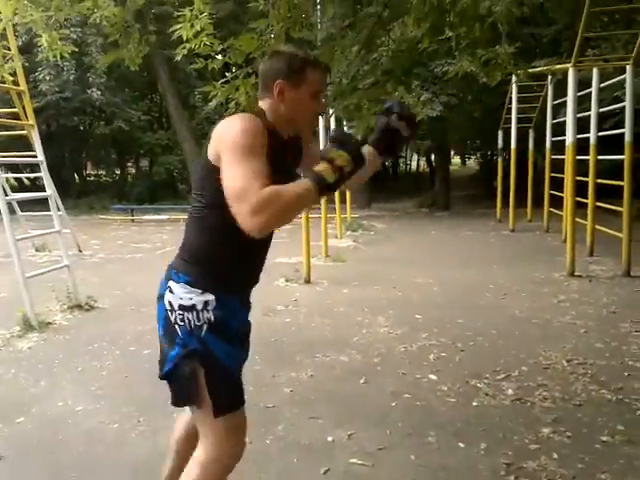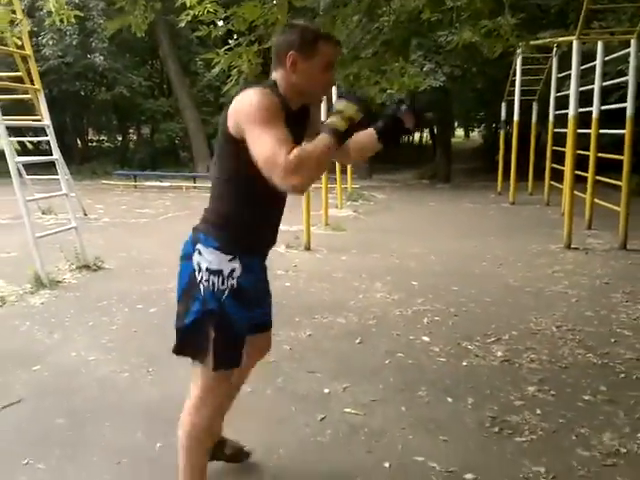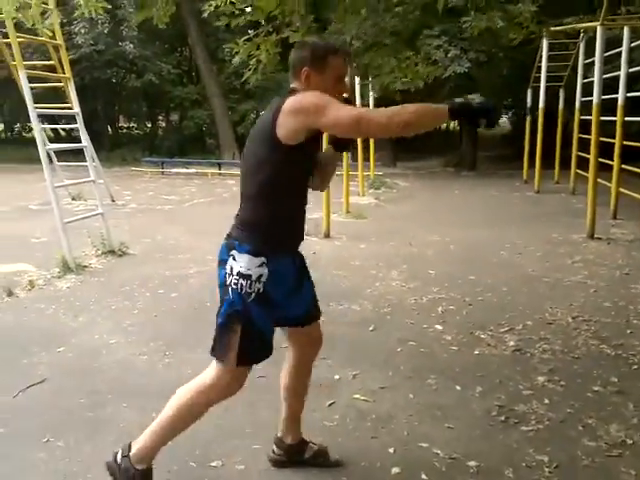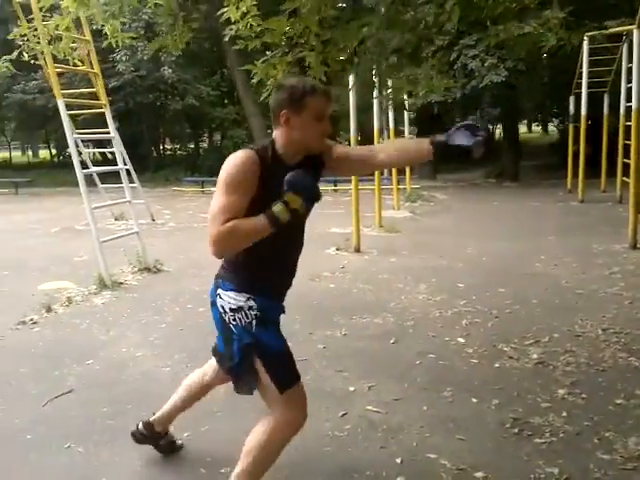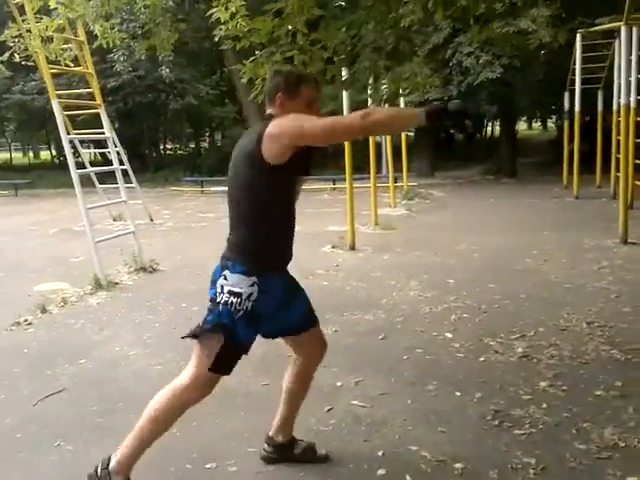
dt=0.4s
person 1, frame 1
left shoulder: (289, 142)
right shoulder: (240, 130)
left elbow: (348, 182)
right elbow: (257, 218)
left wrist: (380, 144)
right wrist: (324, 175)
left hip: (228, 296)
right hip: (196, 298)
left knee: (212, 414)
right knee: (225, 441)
person 1, frame 2
left shoulder: (298, 109)
right shoulder: (256, 102)
left elbow: (343, 151)
right elbow: (291, 176)
left wrist: (384, 130)
right wrist: (338, 125)
left hip: (246, 258)
right hip: (220, 259)
left knee: (255, 348)
right knee: (215, 387)
left ankle: (211, 436)
person 1, frame 3
left shoulder: (293, 121)
right shoulder: (301, 107)
left elbow: (316, 181)
right elbow: (383, 123)
left wrist: (334, 147)
right wrist: (457, 110)
left hip: (280, 255)
right hip: (252, 261)
left knee: (308, 342)
right knee: (226, 380)
left ankle: (289, 441)
person 1, frame 4
left shoulder: (316, 156)
right shoulder: (245, 163)
left elbow: (379, 156)
right elbow: (219, 242)
left wrist: (442, 143)
right wrist: (283, 210)
left hip: (264, 297)
right hip: (242, 299)
left knee: (221, 371)
right knee: (289, 412)
left ankle: (154, 426)
person 1, frame 5
left shoulder: (270, 142)
right shoulder: (282, 131)
right elbow: (361, 124)
left wrist: (303, 166)
right wrist: (429, 114)
left hip: (271, 276)
right hip: (244, 280)
left knee: (313, 348)
right knee: (197, 382)
left ankle: (279, 441)
